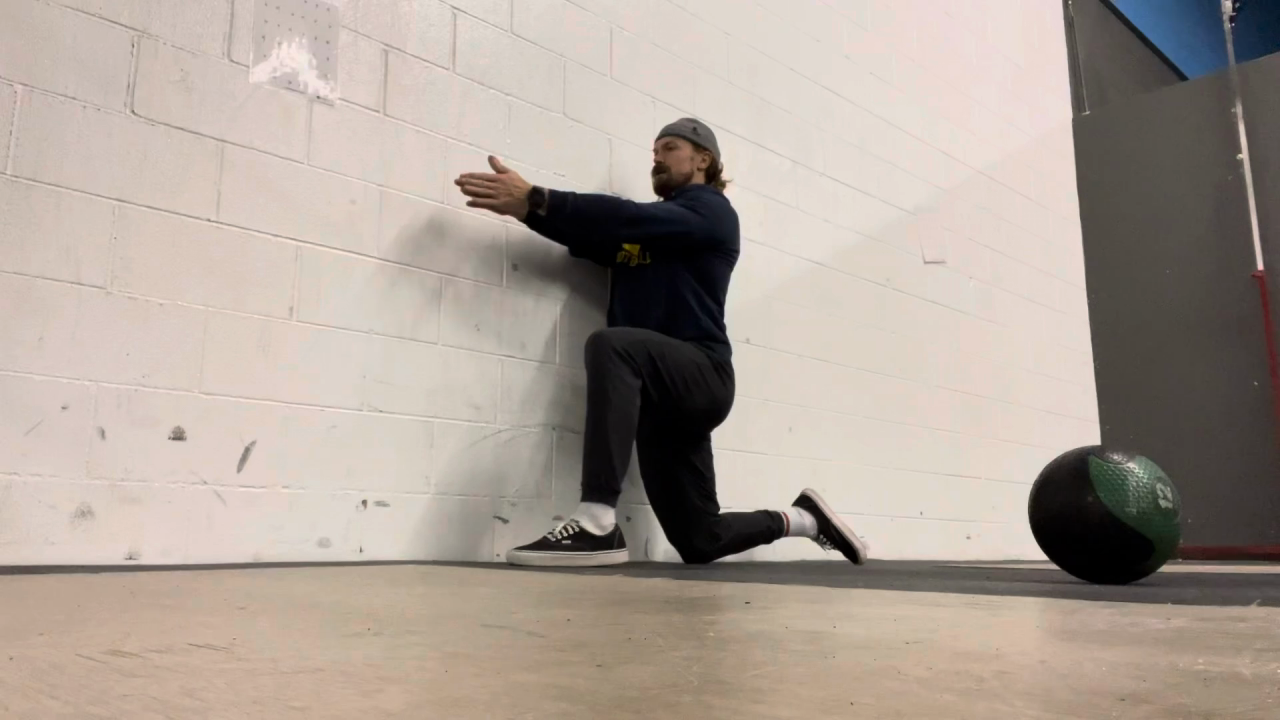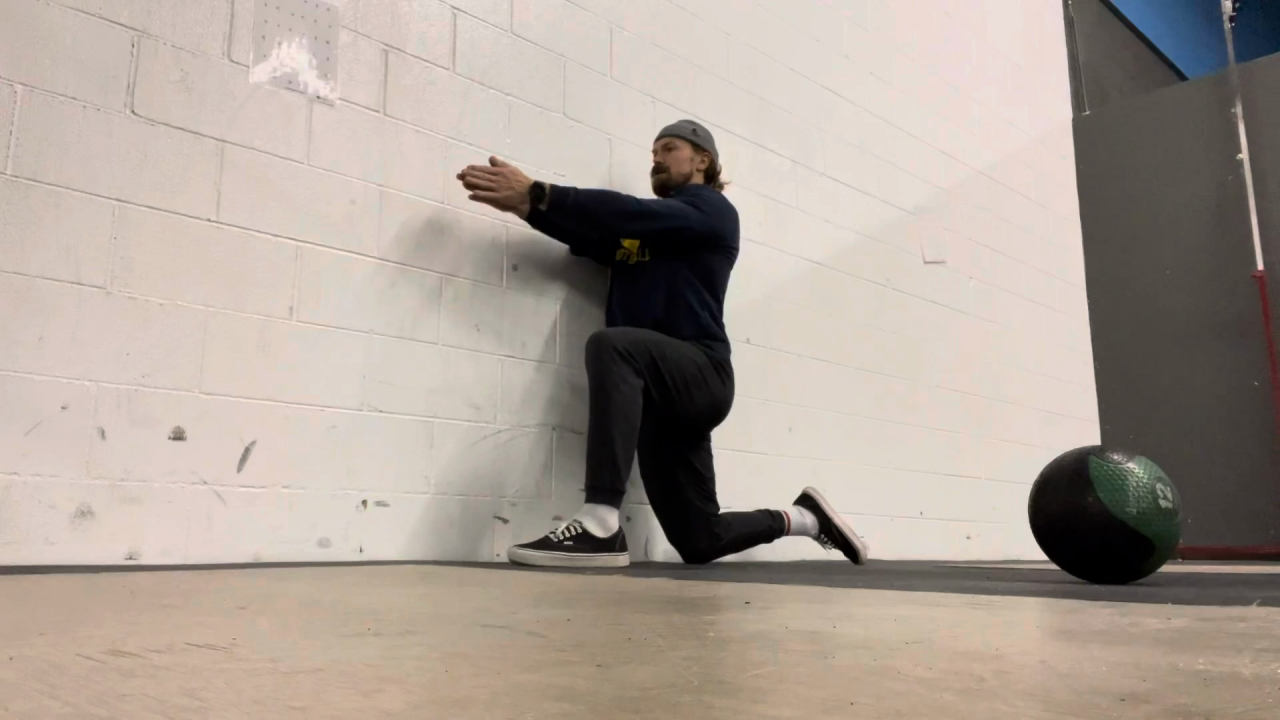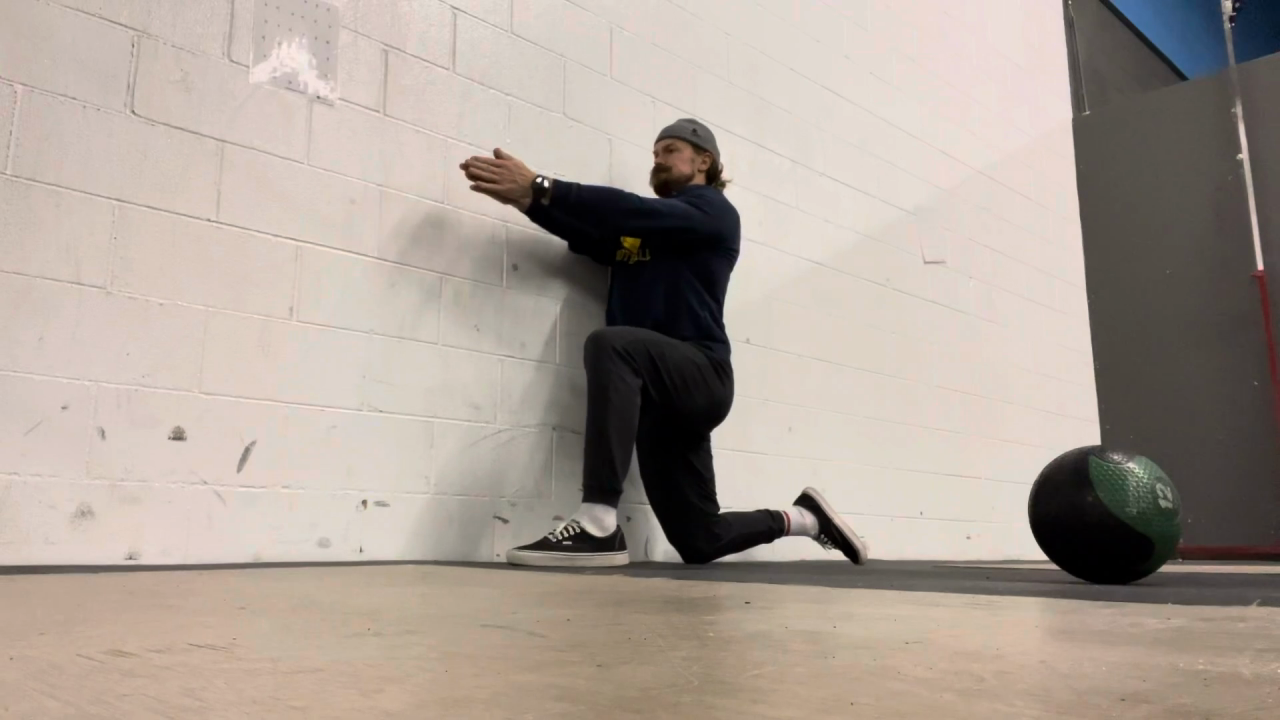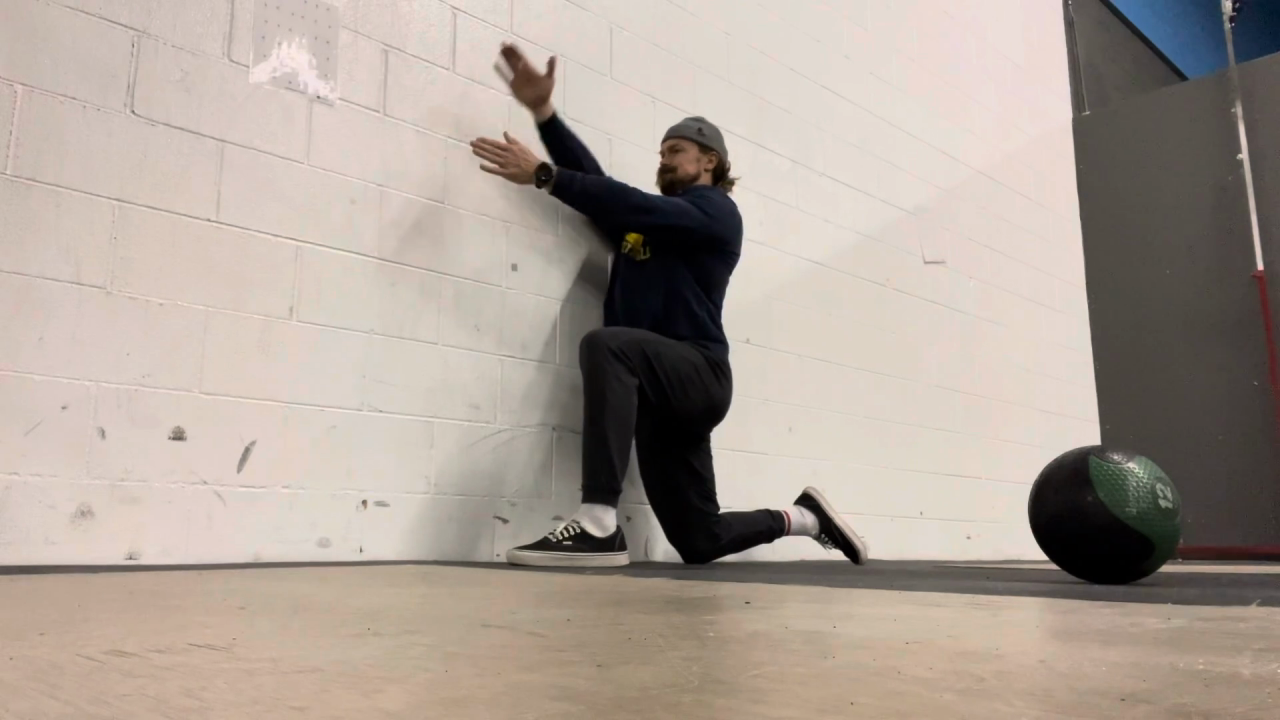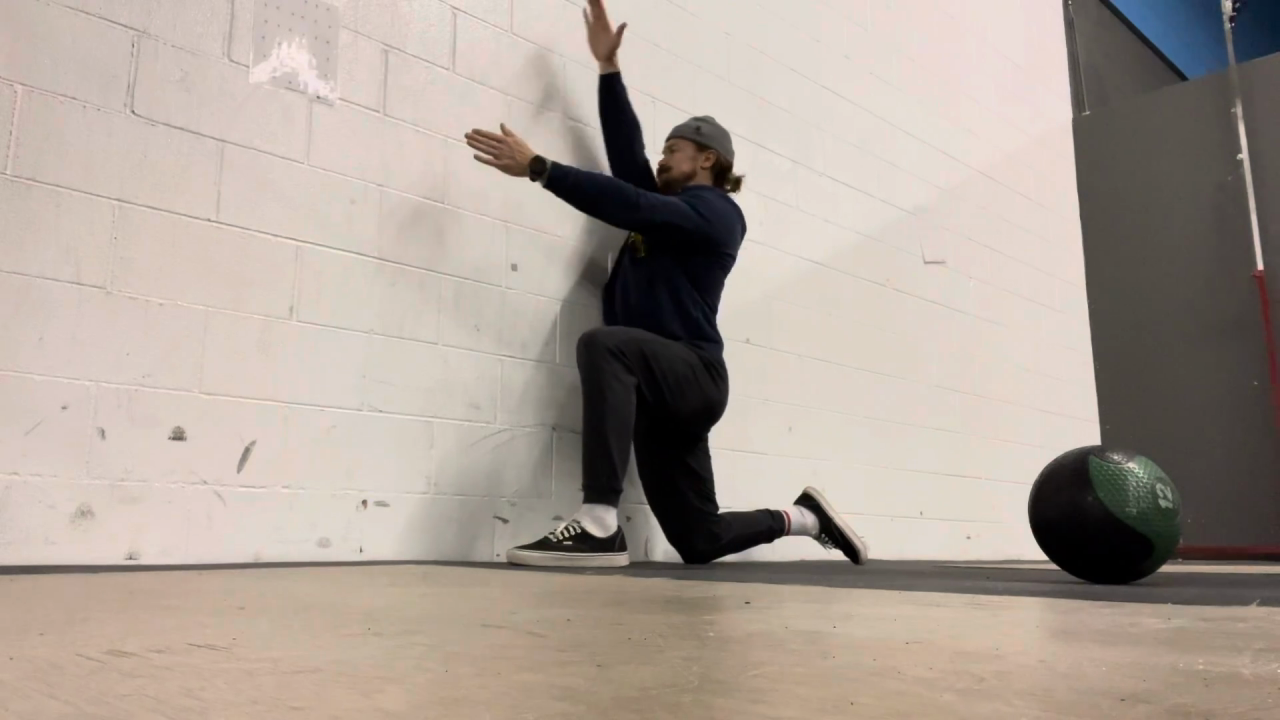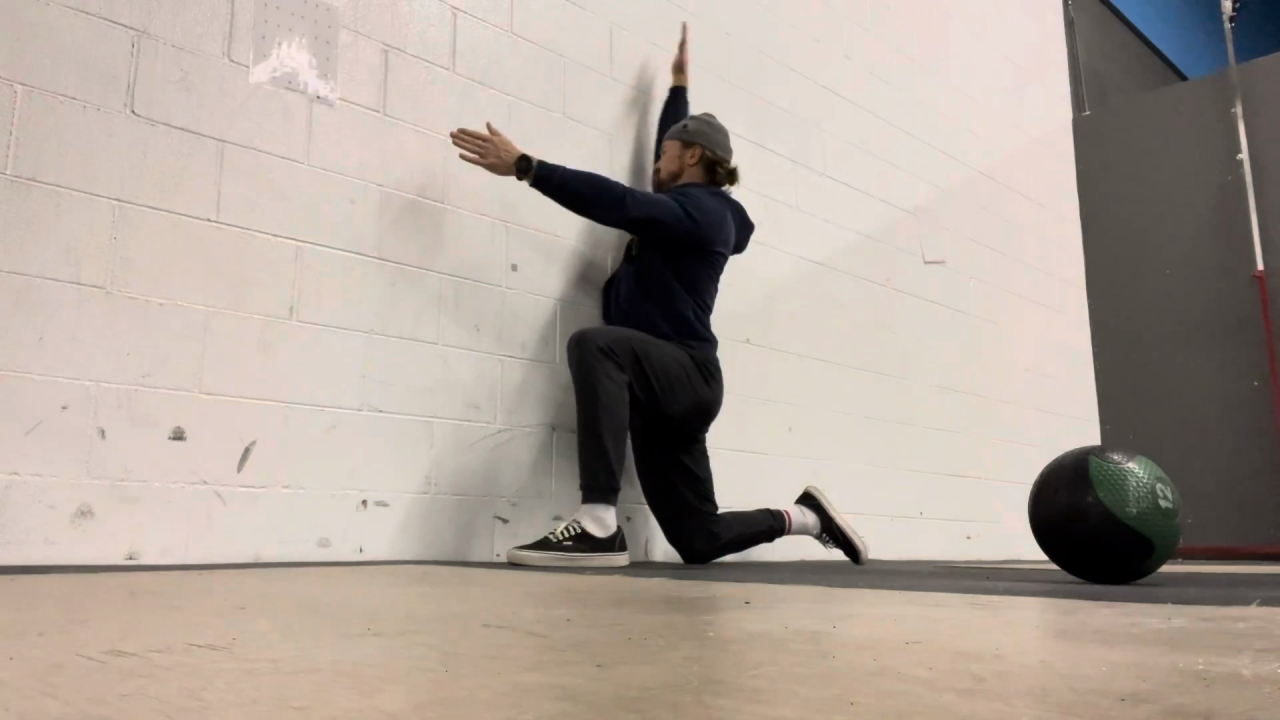
dt=0.3s
person 1, frame 1
left shoulder: (711, 210)
right shoulder: (647, 224)
left elbow: (626, 218)
right elbow: (591, 234)
left wrist: (537, 198)
right wrist: (526, 204)
left hip: (701, 376)
right hip: (660, 394)
left knee: (611, 345)
right knee: (700, 542)
left ankle: (598, 524)
right ankle: (801, 519)
person 1, frame 2
left shoulder: (711, 210)
right shoulder: (643, 224)
left elbow: (626, 213)
right elbow: (590, 233)
left wrist: (539, 192)
right wrist: (525, 204)
left hip: (700, 376)
right hip: (661, 394)
left knee: (612, 345)
right knee: (699, 541)
left ankle: (600, 527)
right ankle: (803, 517)
person 1, frame 3
left shoulder: (713, 212)
right shoulder: (641, 227)
left elbow: (629, 212)
right elbow: (589, 230)
left wrist: (540, 187)
right wrist: (526, 198)
left hip: (699, 375)
right hip: (660, 394)
left knee: (610, 345)
right knee: (700, 542)
left ankle: (598, 526)
right ankle: (803, 517)
person 1, frame 4
left shoulder: (716, 212)
right shoulder: (650, 222)
left elbow: (633, 205)
right elbow: (598, 185)
left wrist: (542, 173)
right wrist: (542, 110)
left hip: (696, 374)
right hip: (662, 380)
left knee: (605, 346)
right knee: (699, 539)
left ankle: (599, 526)
right ankle: (803, 518)
person 1, frame 5
left shoulder: (713, 214)
right shoulder: (663, 214)
left elbow: (628, 205)
right elbow: (625, 150)
left wrist: (538, 167)
right wrist: (607, 66)
left hip: (692, 376)
right hip: (662, 387)
left knee: (603, 346)
right knee: (700, 540)
left ankle: (599, 525)
right ankle: (803, 517)
person 1, frame 6
left shoulder: (700, 209)
right shoulder: (697, 206)
left elbow: (618, 203)
right elbow: (682, 136)
left wrist: (522, 165)
right wrist: (678, 86)
left hip: (685, 377)
right hip: (670, 388)
right knee: (699, 540)
left ankle: (599, 526)
right ankle: (806, 517)
